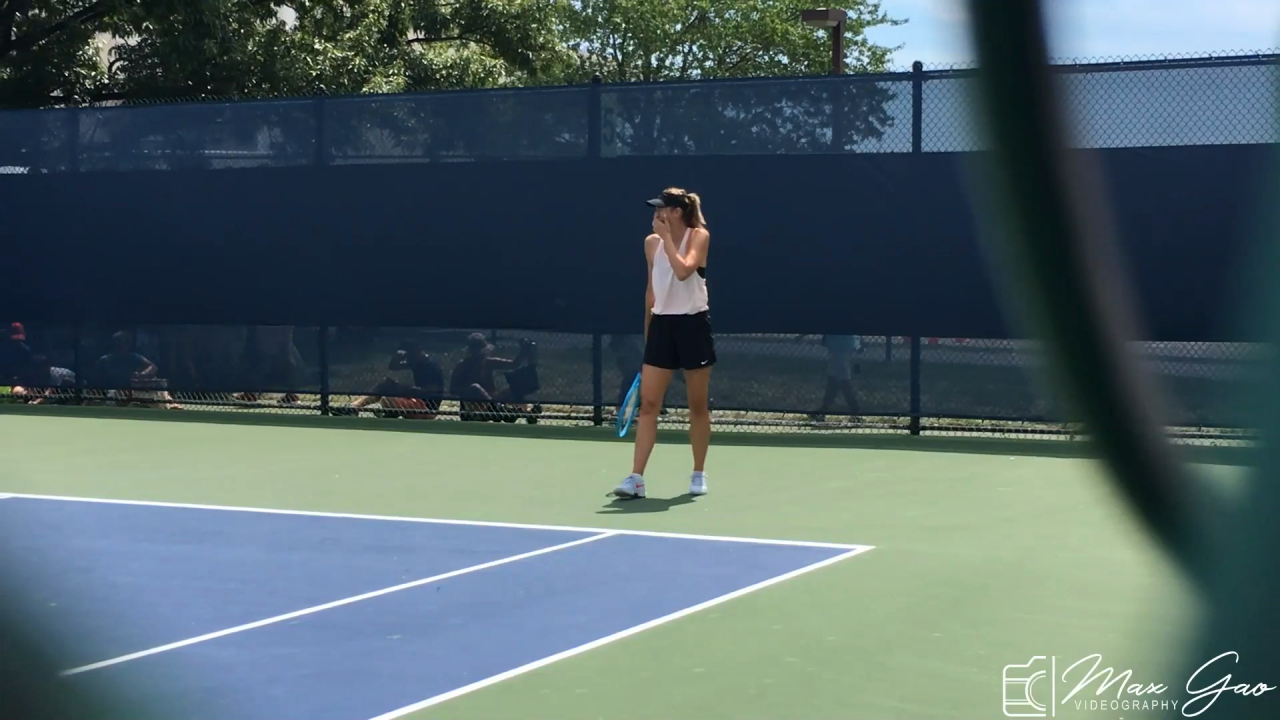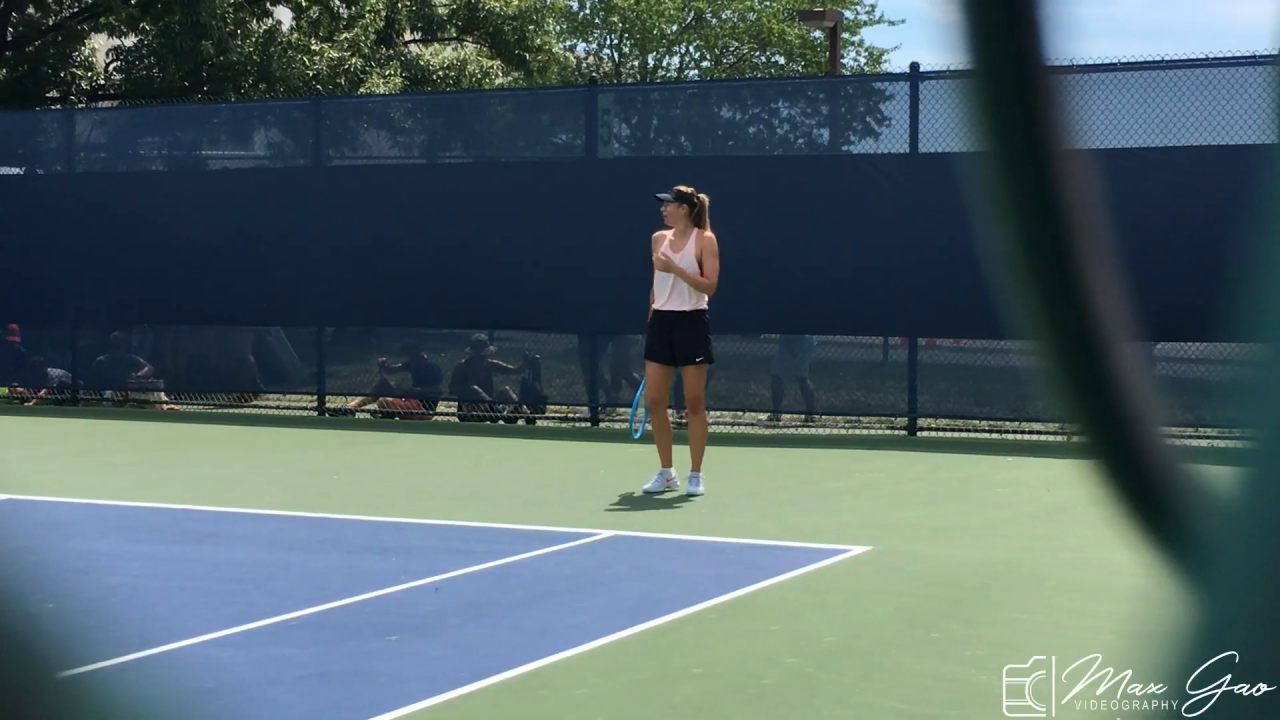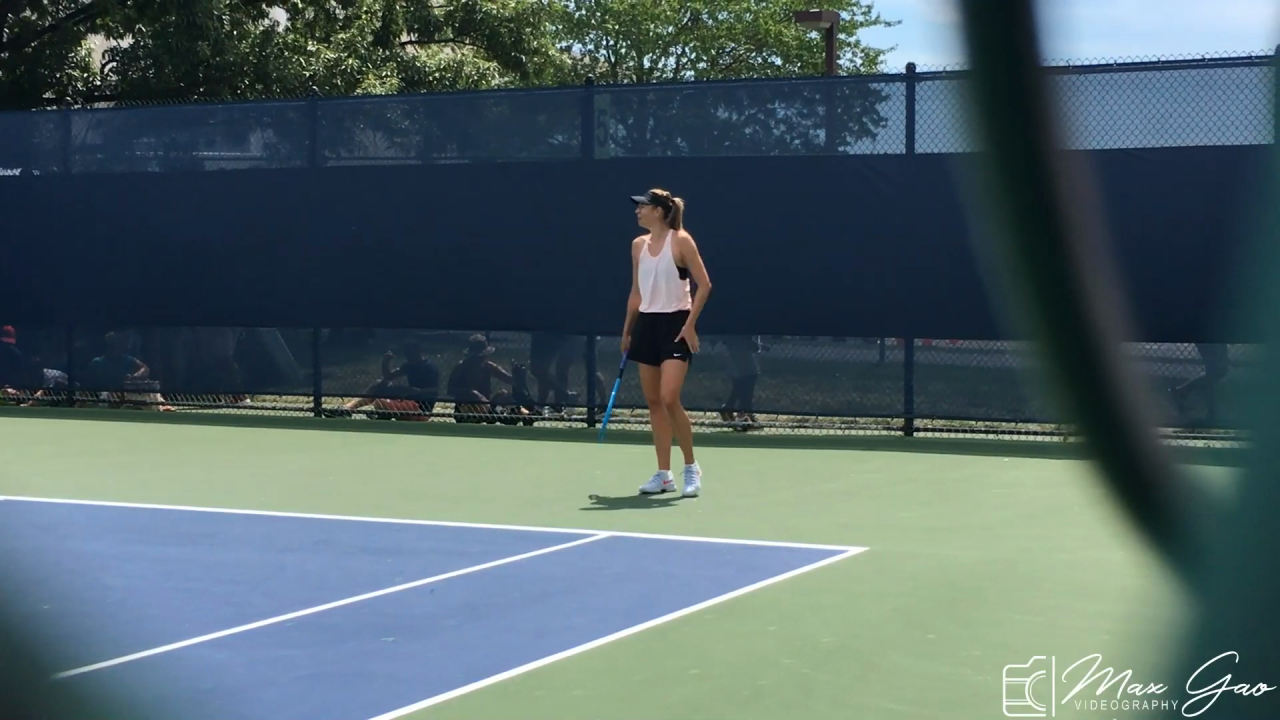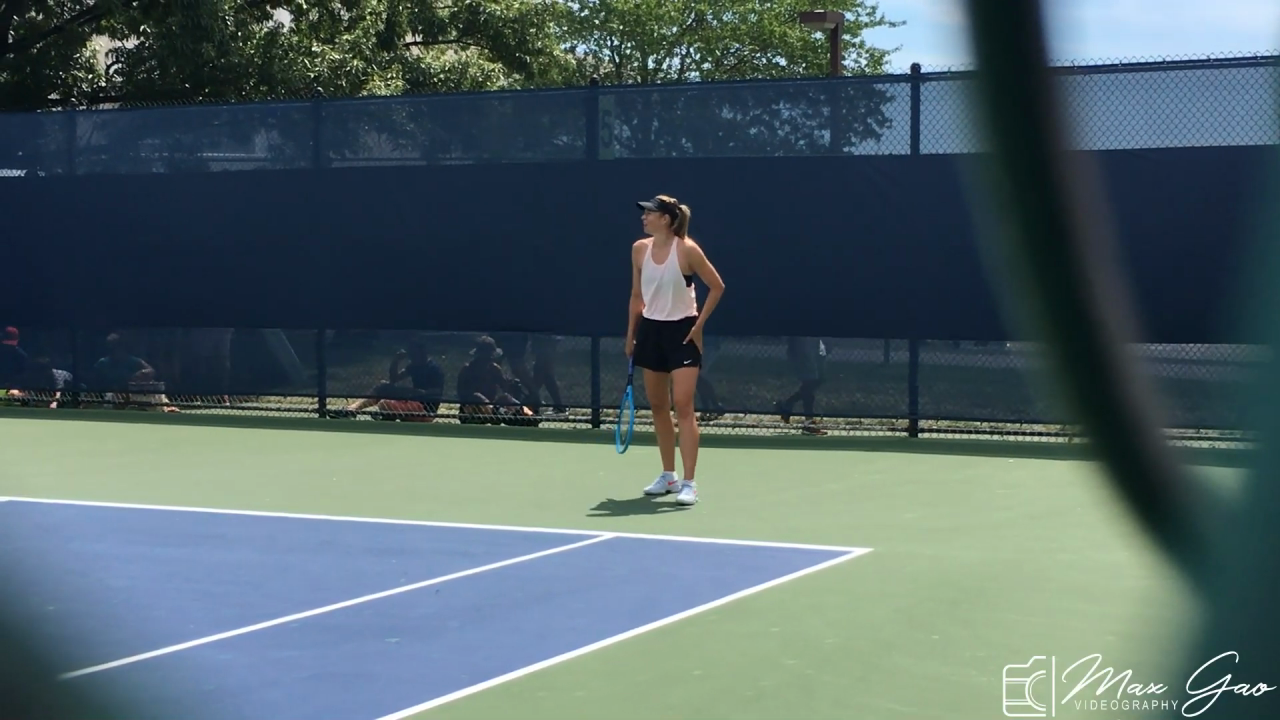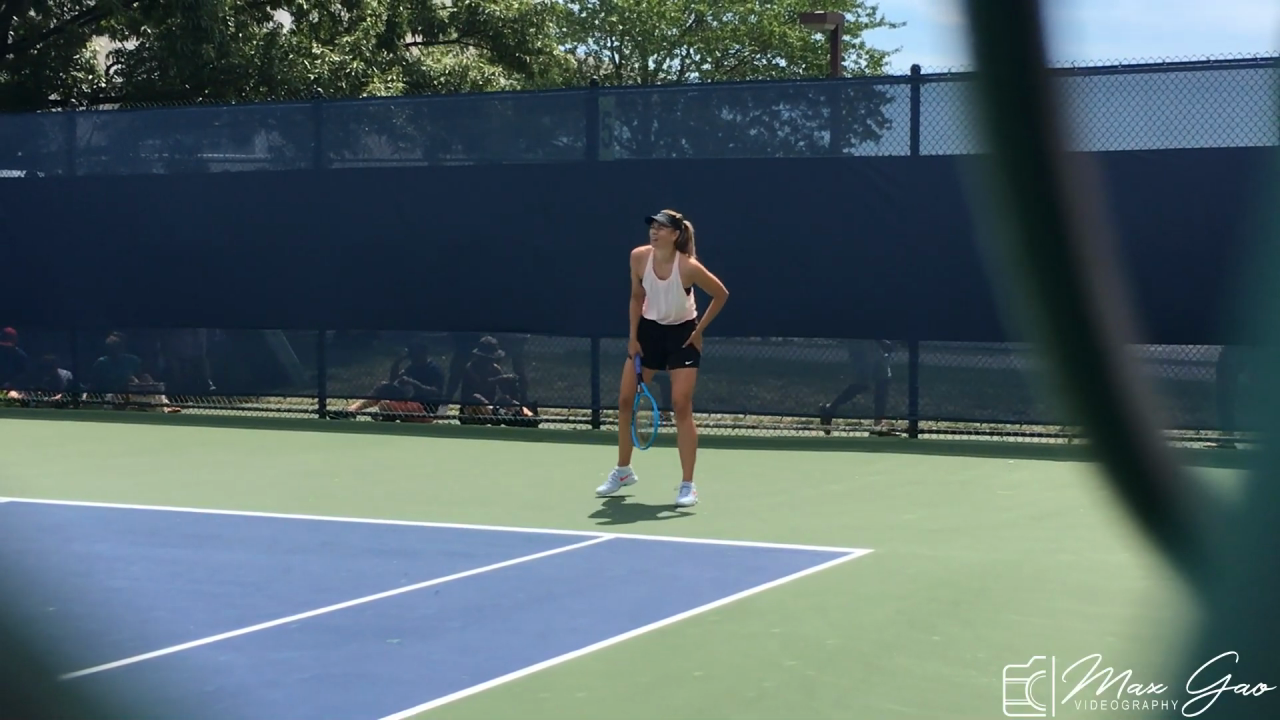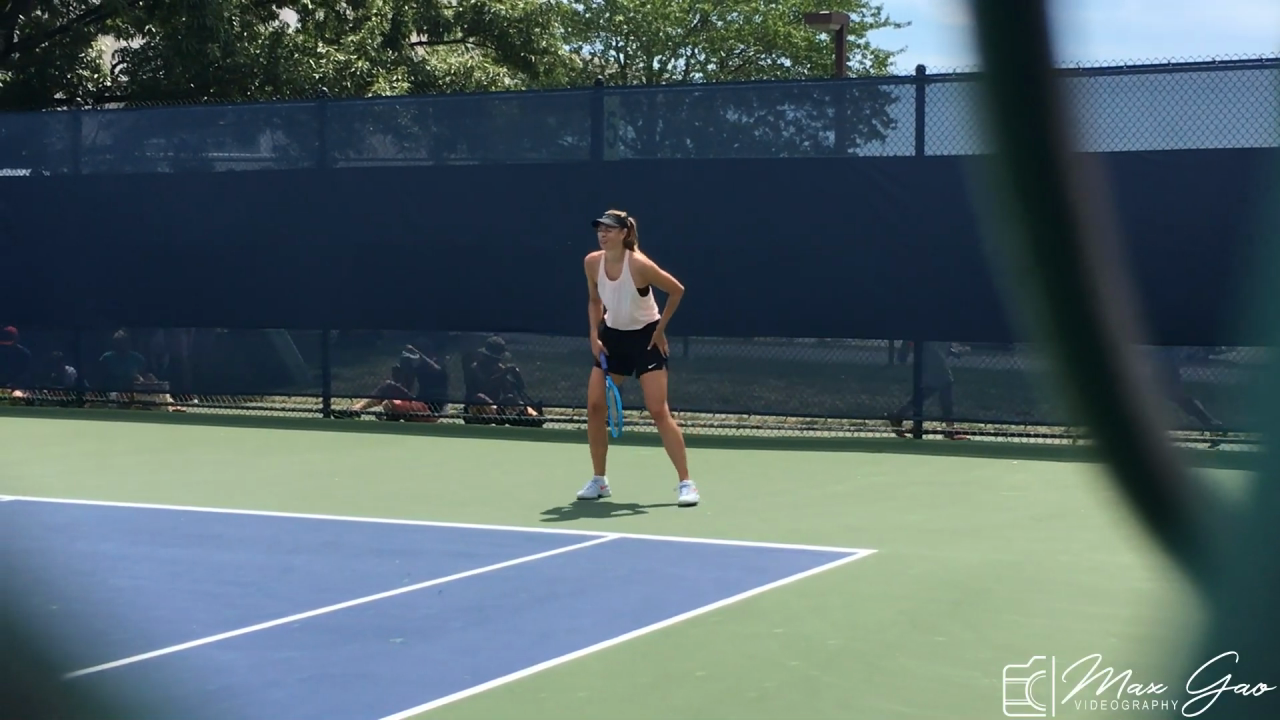
dt=0.5s
person 1, frame 1
left shoulder: (698, 236)
right shoulder: (651, 242)
left elbow: (684, 272)
left wrist: (667, 238)
right wrist: (647, 328)
left hip: (693, 325)
right hip: (661, 326)
left knee: (698, 406)
right knee: (648, 405)
left ankle: (698, 474)
right ankle: (636, 479)
person 1, frame 2
left shoulder: (705, 239)
right shoulder: (659, 238)
left elbow: (709, 286)
left wrist: (675, 268)
right wrist: (651, 317)
left hip: (691, 323)
right hip: (661, 323)
left knee: (694, 404)
right knee: (654, 402)
left ankle: (695, 475)
right ankle: (666, 472)
person 1, frame 3
left shoulder: (681, 240)
right shoulder: (638, 244)
left elbow: (704, 284)
left wrist: (691, 323)
right wrist: (627, 329)
left hip: (675, 324)
right hip: (646, 325)
left knee: (670, 400)
right knee: (654, 403)
left ankle: (691, 467)
right ankle: (664, 474)
person 1, frame 4
left shoulder: (687, 249)
right shoulder: (639, 249)
left elbow: (717, 287)
left wrist: (699, 324)
right wrist: (630, 333)
left hip: (681, 331)
right hip: (650, 330)
left knee: (683, 406)
right knee: (658, 407)
left ankle: (689, 483)
right ankle: (668, 476)
person 1, frame 5
left shoulder: (688, 266)
right shoulder: (638, 256)
left elbow: (721, 294)
right elbow: (637, 297)
left wrist: (699, 329)
right wrist: (633, 336)
left hip: (683, 333)
right hip: (649, 330)
left knee: (681, 407)
right knee: (625, 400)
left ankle: (688, 485)
right ankle: (622, 470)
person 1, frame 6
left shoulder: (639, 264)
right shoulder: (592, 262)
left elbow: (677, 290)
left wrist: (660, 329)
right wrist: (594, 335)
left hip: (645, 337)
right hip: (612, 337)
left knee: (658, 411)
right knee: (595, 407)
left ankle: (686, 483)
right ankle: (599, 481)
